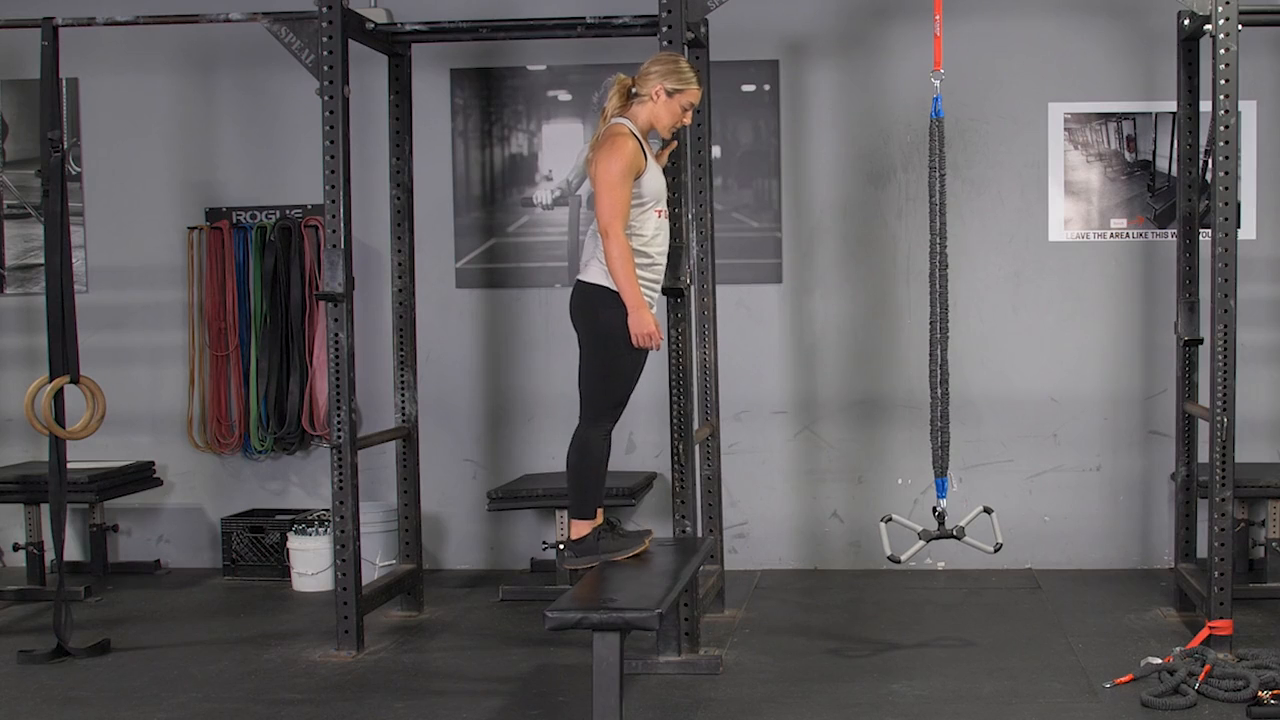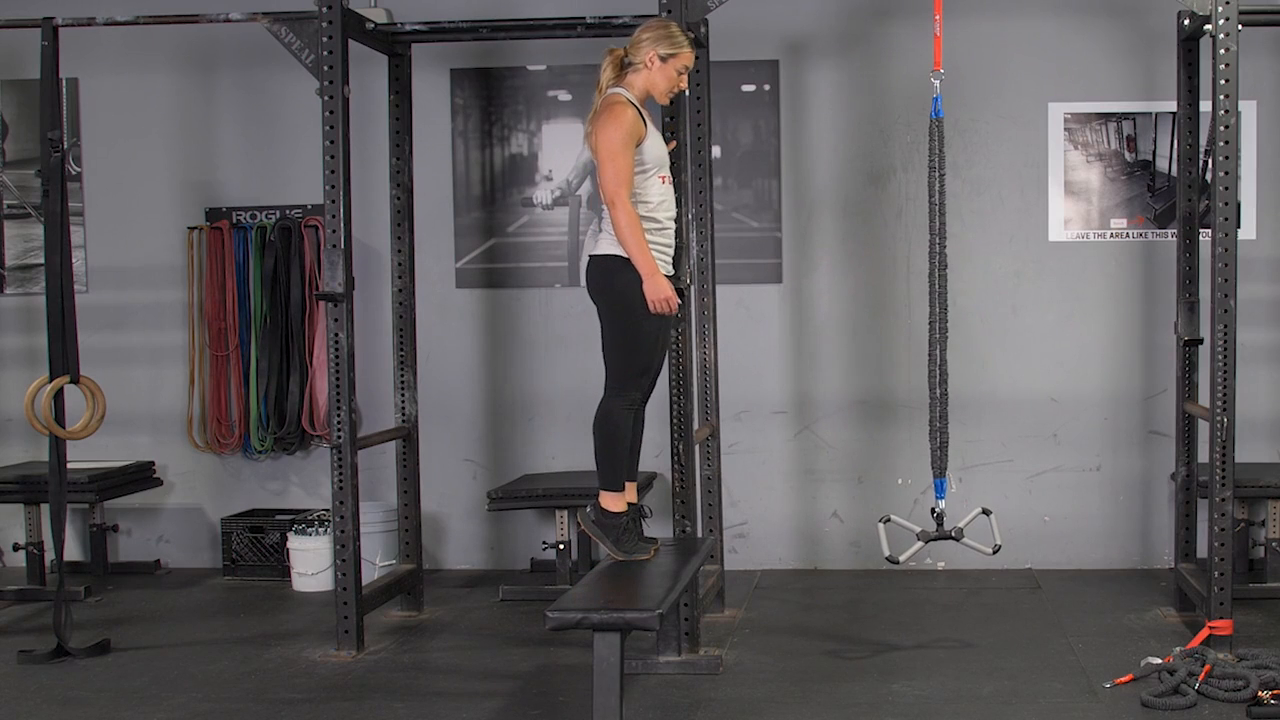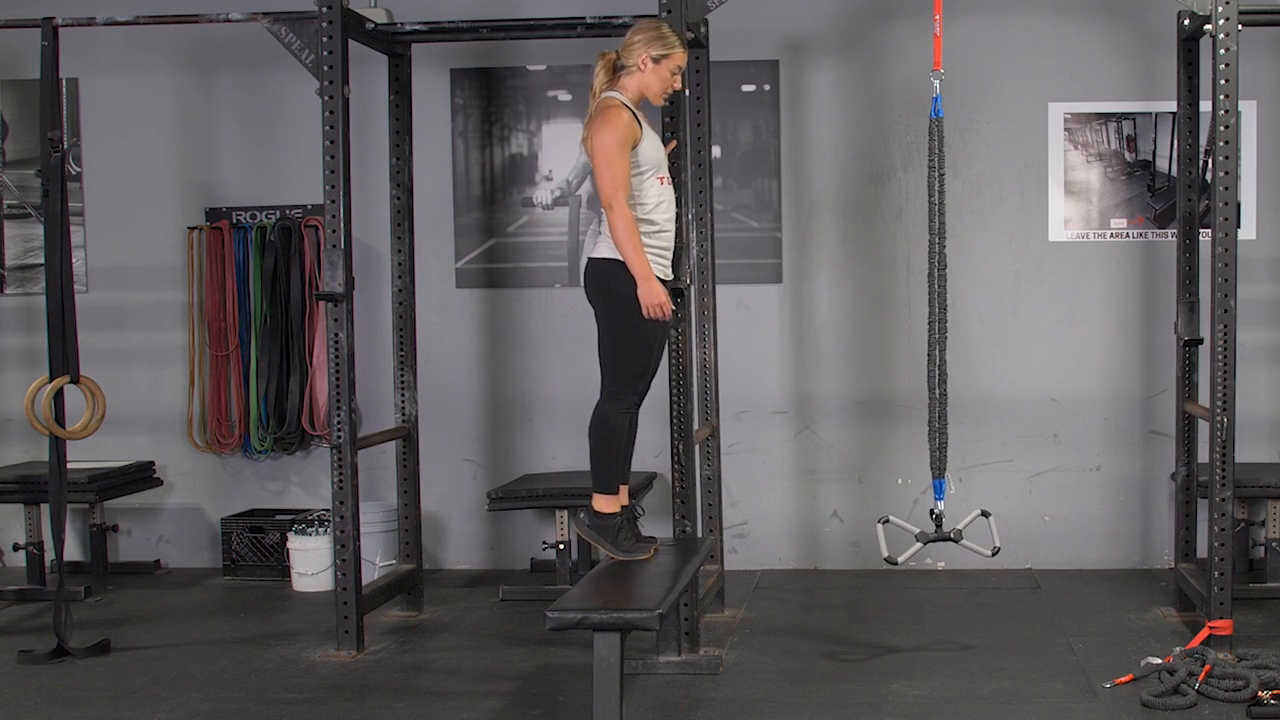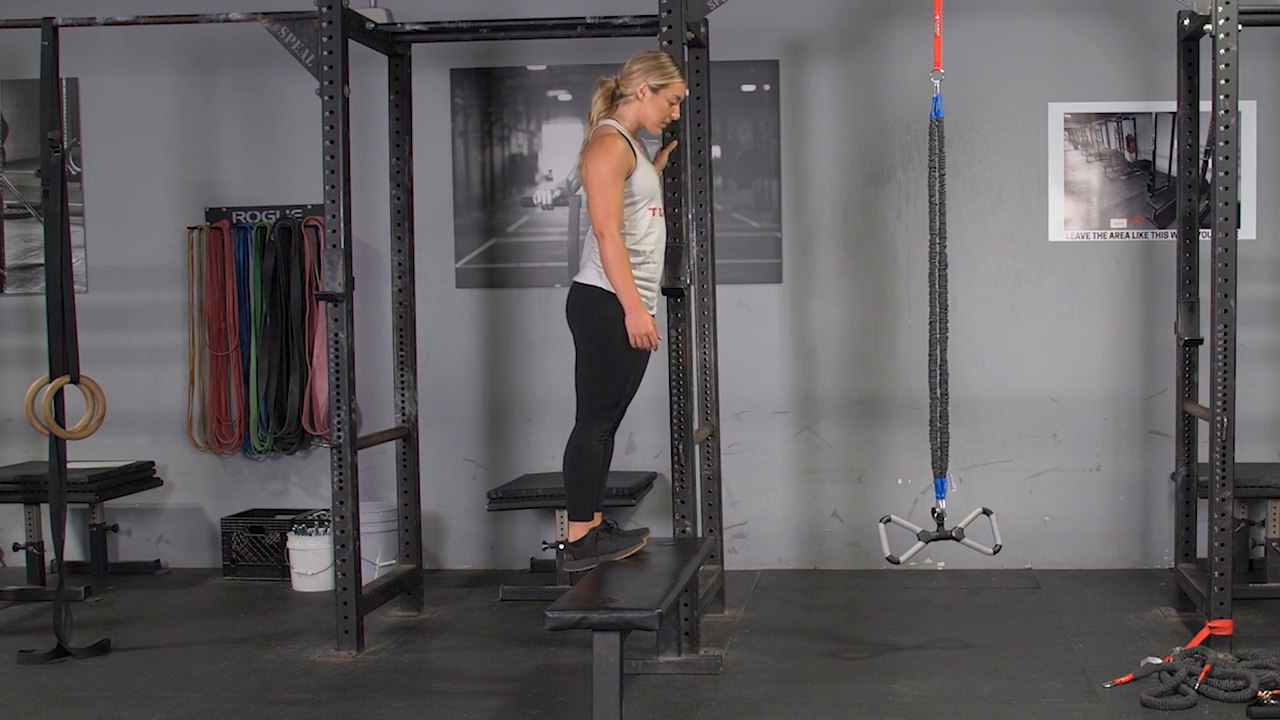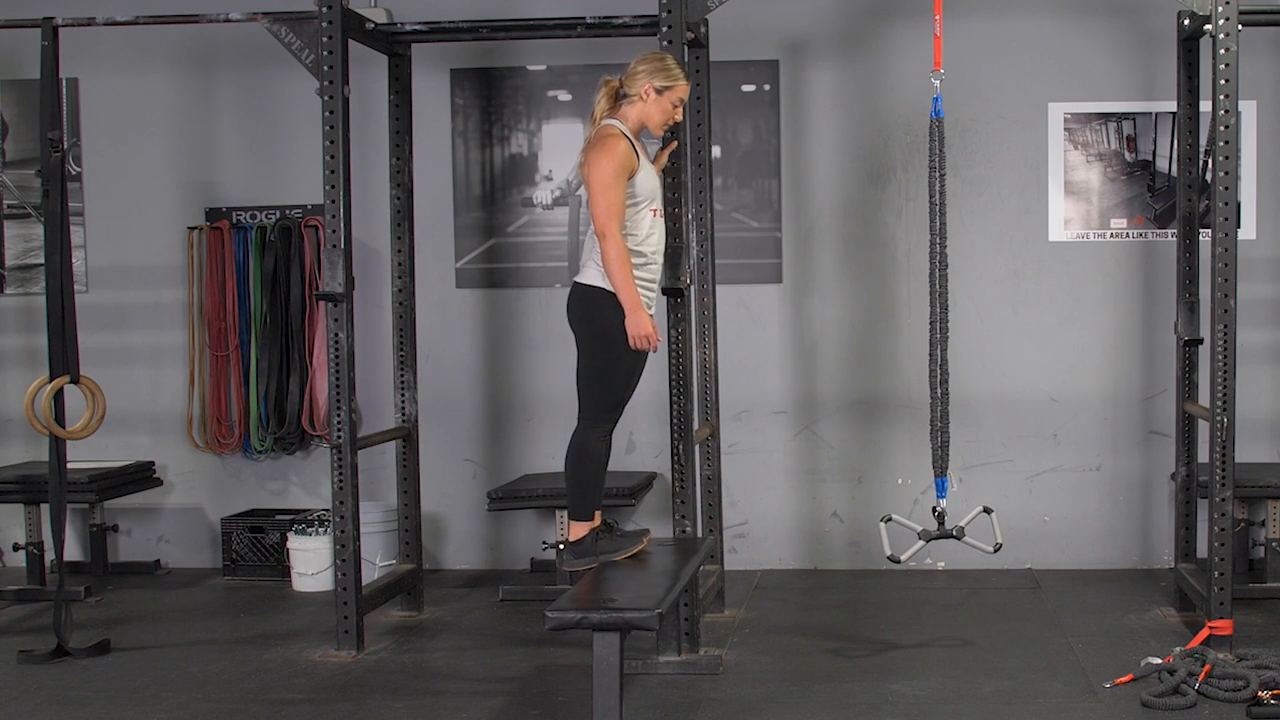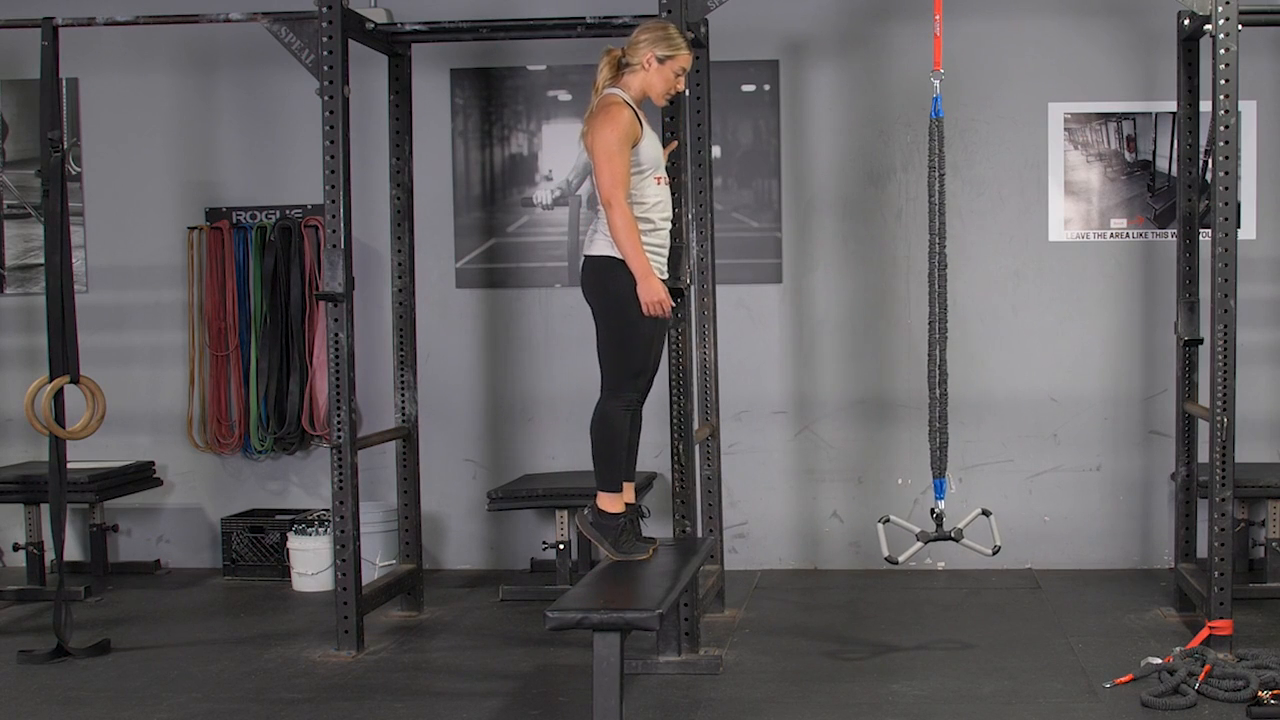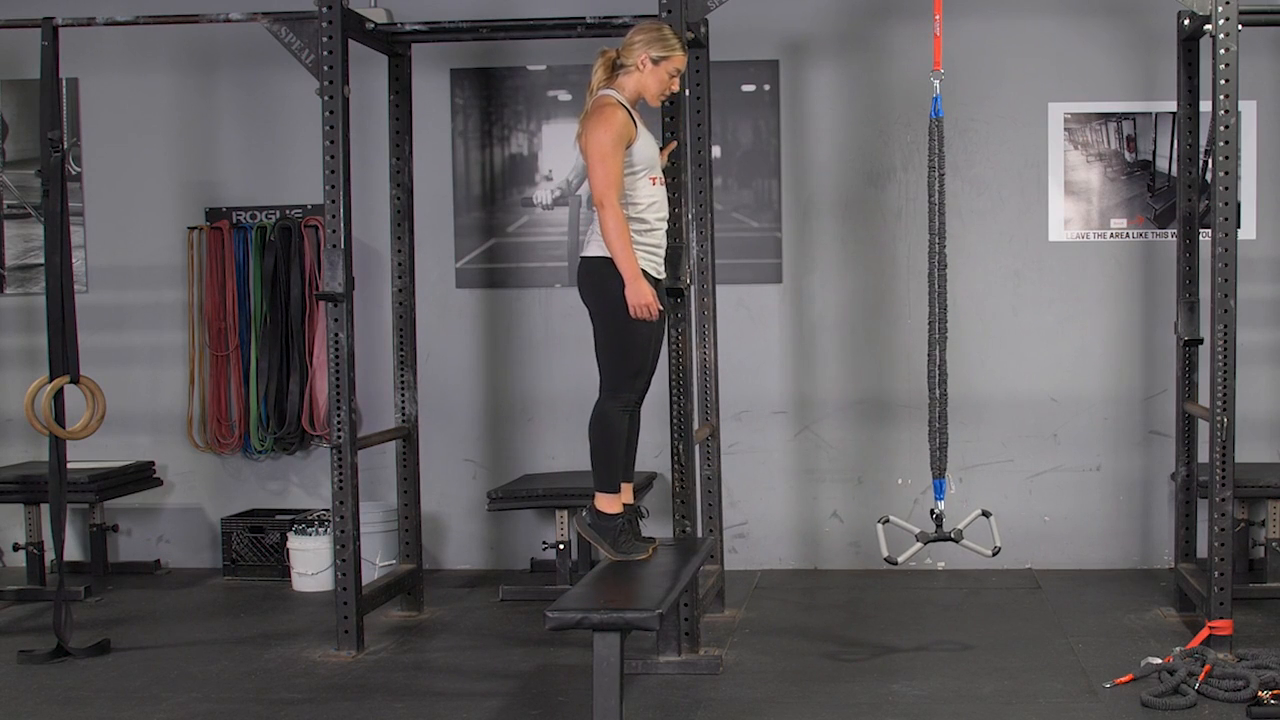
dt=0.7s
person 1, frame 1
left shoulder: (636, 143)
right shoulder: (620, 142)
right elbow: (611, 232)
left wrist: (661, 162)
right wrist: (636, 307)
left hip: (624, 302)
right hip: (610, 301)
left knee: (604, 418)
right knee: (598, 418)
left ankle: (593, 527)
right ankle: (582, 538)
person 1, frame 2
left shoulder: (636, 113)
right shoulder: (618, 111)
right elbow: (618, 201)
right wrist: (650, 274)
left hip: (645, 272)
right hip: (626, 271)
left knee: (636, 393)
right knee: (624, 391)
left ankle: (625, 506)
right ankle: (607, 508)
person 1, frame 3
left shoulder: (632, 117)
right shoulder: (613, 114)
right elbow: (615, 206)
left wrist: (668, 153)
right wrist: (644, 278)
left hip: (645, 275)
right hip: (624, 275)
left knee: (630, 396)
right knee: (620, 395)
left ankle: (617, 510)
right ankle: (601, 511)
person 1, frame 4
left shoulder: (630, 145)
right shoulder: (609, 144)
right elbow: (607, 233)
left wrist: (659, 166)
right wrist: (633, 309)
left hip: (628, 305)
right hip: (606, 303)
left knee: (606, 421)
right knee: (595, 421)
left ankle: (592, 528)
right ankle: (580, 540)
person 1, frame 5
left shoulder: (631, 145)
right shoulder: (611, 143)
right elbow: (608, 234)
left wrist: (659, 166)
right wrist: (634, 309)
left hip: (625, 304)
right hip: (606, 302)
left knee: (604, 420)
right knee: (596, 420)
left ankle: (592, 527)
right ankle: (580, 539)
person 1, frame 6
left shoulder: (632, 114)
right shoulder: (614, 112)
right elbow: (614, 201)
left wrist: (667, 157)
right wrist: (644, 275)
left hip: (639, 271)
right hip: (619, 271)
left knee: (633, 393)
right knee: (620, 392)
left ankle: (623, 506)
right ankle: (605, 510)
person 1, frame 7
left shoulder: (629, 116)
right shoulder: (609, 113)
right elbow: (607, 202)
left wrist: (663, 159)
right wrist: (632, 278)
left hip: (641, 272)
right hip: (615, 273)
left knee: (631, 395)
right knee: (618, 393)
left ankle: (623, 508)
right ankle: (603, 511)
